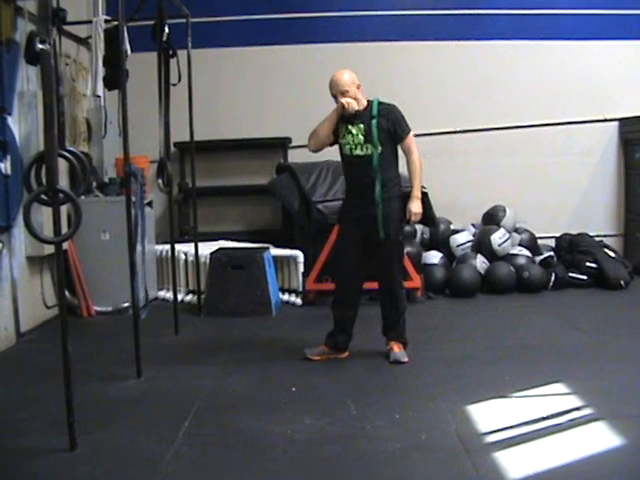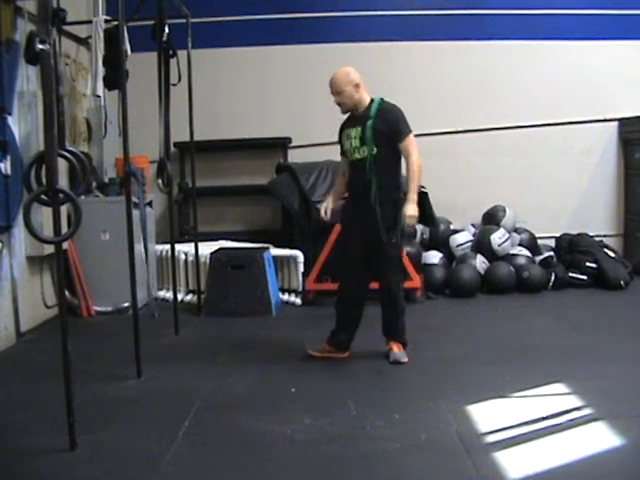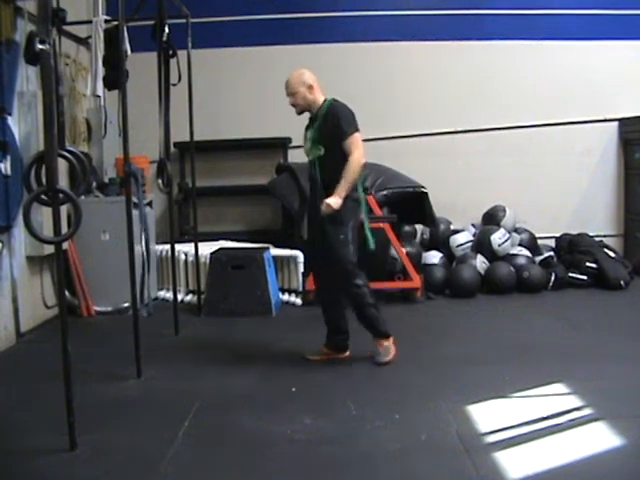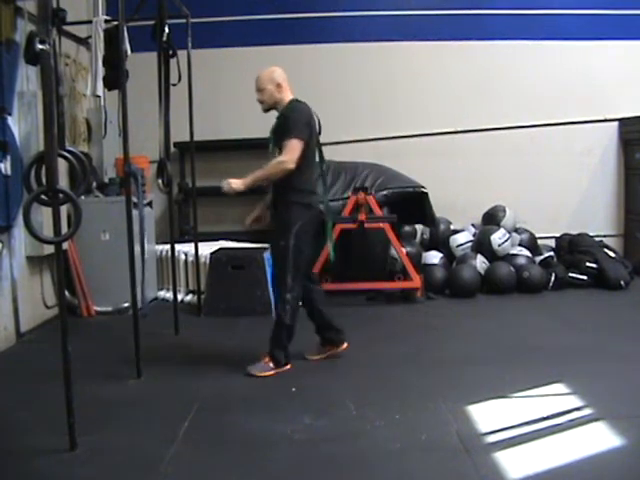
dt=0.5s
person 1, frame 1
left shoulder: (387, 113)
right shoulder: (340, 122)
left elbow: (412, 153)
right elbow: (314, 145)
left wrist: (415, 197)
right wrist: (337, 111)
left hip: (387, 207)
right hip: (353, 209)
left knee: (391, 276)
right knee: (346, 277)
left ankle: (396, 340)
right ankle: (338, 343)
person 1, frame 2
left shoulder: (388, 114)
right shoulder: (347, 126)
left elbow: (413, 157)
left wrist: (411, 201)
right wrist: (333, 197)
left hip: (386, 211)
right hip: (355, 210)
left knee: (390, 277)
right knee: (349, 278)
left ankle: (396, 341)
right ankle: (339, 342)
person 1, frame 3
left shoulder: (337, 113)
right shoulder: (312, 124)
left elbow: (357, 156)
left wrist: (339, 196)
right wrist: (310, 213)
left hip: (340, 208)
right hip: (319, 209)
left knee: (346, 273)
right knee: (324, 279)
left ankle: (382, 336)
right ankle: (336, 343)
person 1, frame 4
left shoulder: (296, 113)
right shoulder: (288, 117)
left elbow: (287, 162)
left wrist: (245, 182)
right wrist: (265, 206)
left hip: (297, 209)
right hip: (290, 207)
left knee: (286, 281)
right knee: (302, 277)
left ankle: (278, 356)
right ankle: (333, 339)
